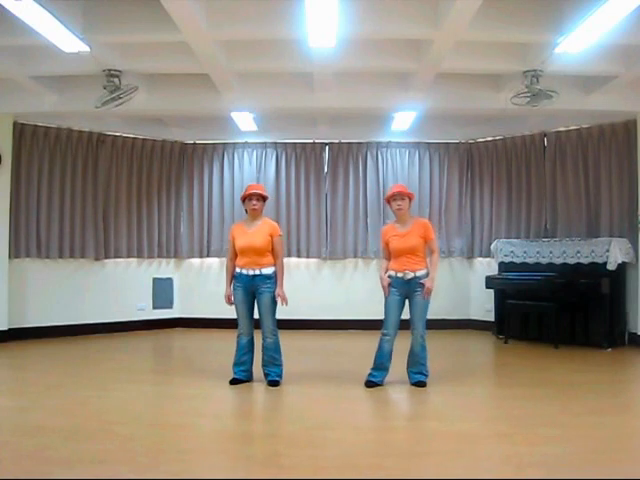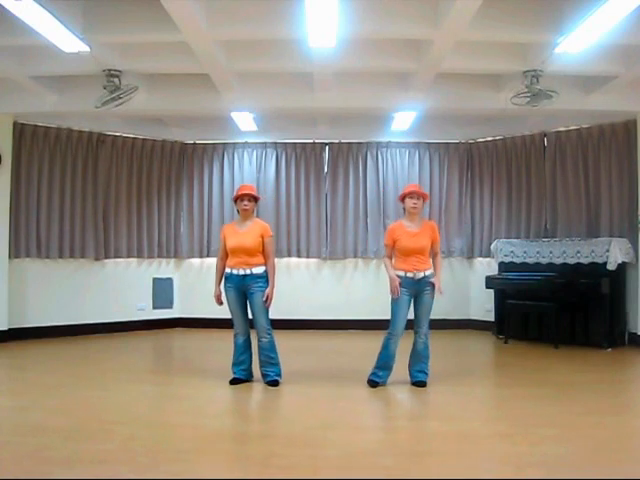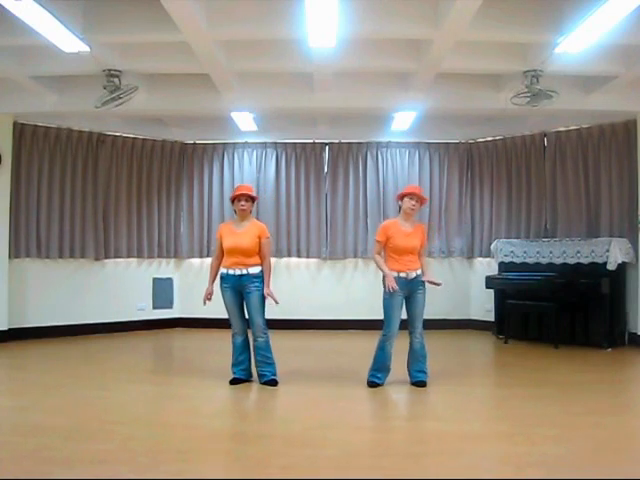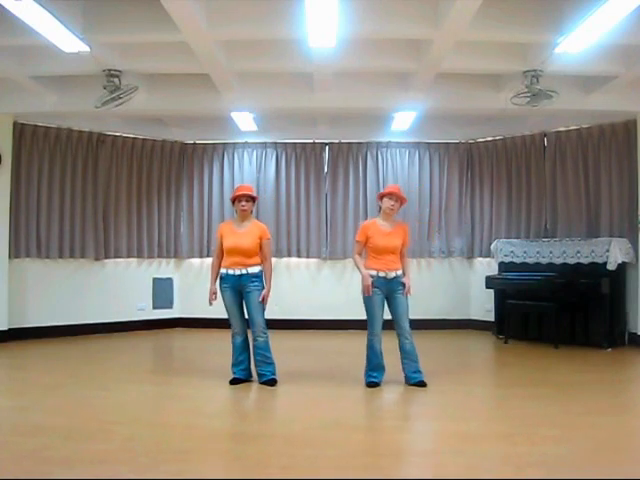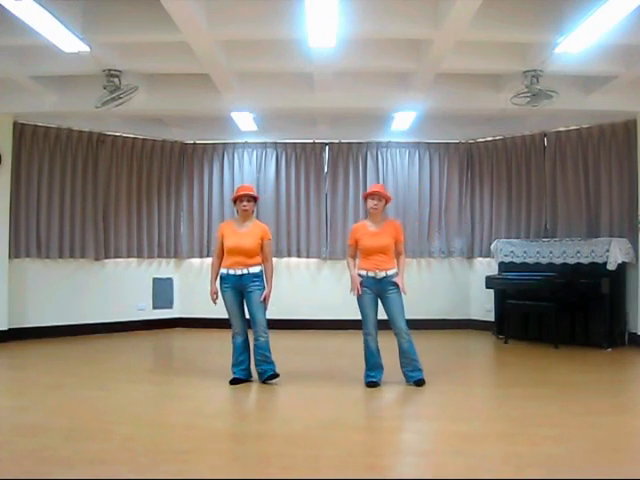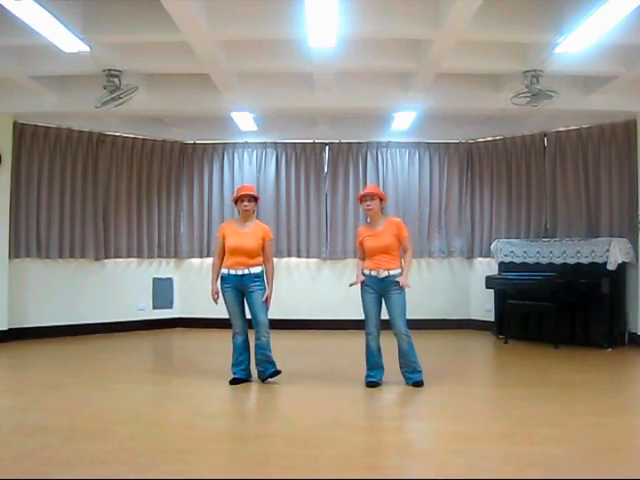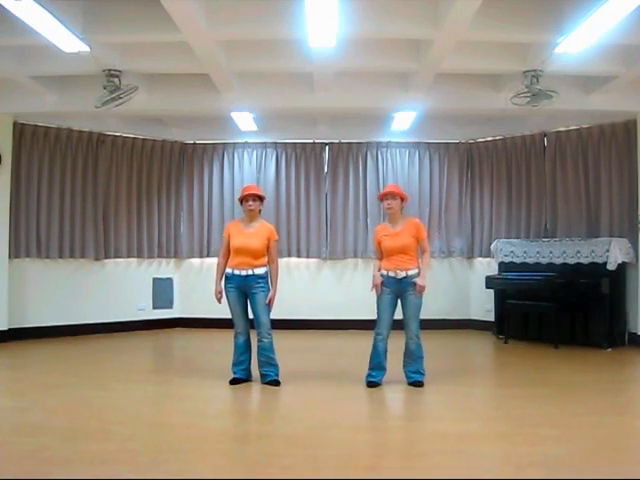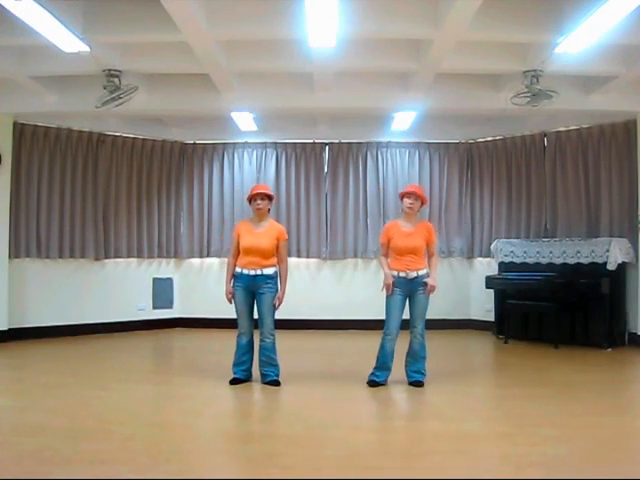
dt=0.4s
person 1, frame 1
left shoulder: (423, 225)
right shoulder: (387, 231)
left elbow: (434, 252)
left wrist: (431, 277)
right wrist: (383, 274)
left hip: (418, 281)
right hip: (395, 282)
left knee: (418, 331)
right knee: (388, 331)
left ankle: (418, 374)
right ankle: (377, 375)
person 1, frame 2
left shoulder: (431, 227)
right shoulder: (394, 228)
left elbow: (436, 255)
right elbow: (387, 257)
left wrist: (437, 277)
right wrist: (391, 275)
left hip: (425, 281)
right hip: (403, 282)
left knee: (422, 331)
right knee: (396, 330)
left ankle: (419, 374)
right ankle: (380, 374)
person 1, frame 3
left shoulder: (421, 229)
right shoulder: (387, 226)
right elbow: (376, 254)
left wrist: (425, 274)
right wrist: (387, 273)
left hip: (416, 282)
right hip: (395, 282)
left knee: (416, 331)
right knee: (390, 331)
left ankle: (418, 374)
right ankle: (377, 375)
person 1, frame 4
left shoulder: (402, 228)
right shoulder: (367, 226)
right elbow: (357, 254)
left wrist: (407, 277)
right wrist: (364, 273)
left hip: (396, 281)
right hip: (375, 281)
left knee: (404, 329)
right knee: (374, 331)
left ankle: (413, 374)
right ankle: (374, 375)
person 1, frame 5
left shoulder: (394, 226)
right shoulder: (357, 229)
left elbow: (400, 254)
right elbow: (350, 257)
left wrist: (400, 276)
right wrist: (353, 275)
left hip: (389, 281)
right hip: (366, 281)
left knee: (401, 328)
right knee: (369, 331)
left ankle: (414, 373)
right ankle: (373, 375)
person 1, frame 6
left shoulder: (396, 224)
right shoulder: (362, 231)
left elbow: (407, 251)
left wrist: (405, 275)
right wrist: (359, 274)
left hip: (393, 280)
right hip: (370, 281)
left knee: (400, 329)
right knee: (371, 331)
left ankle: (413, 374)
right ankle: (374, 374)
person 1, frame 7
left shoulder: (415, 224)
right shoulder: (380, 230)
left elbow: (425, 252)
left wrist: (422, 276)
right wrist: (375, 274)
left hip: (410, 280)
right hip: (387, 281)
left knee: (412, 330)
right knee: (381, 330)
left ankle: (415, 374)
right ankle: (375, 374)
person 1, frame 8
left shoulder: (426, 228)
right shoulder: (390, 227)
left elbow: (432, 255)
right elbow: (383, 255)
left wrist: (432, 276)
right wrist: (386, 273)
left hip: (420, 281)
right hip: (397, 281)
left knee: (418, 330)
right knee: (390, 330)
left ankle: (416, 374)
right ankle: (380, 374)
person 2, frame 1
left shoulder: (272, 227)
right shoulder: (236, 229)
left elbow: (278, 259)
right elbow: (231, 259)
left wrist: (279, 286)
right wrist: (228, 286)
left hip: (265, 279)
right hip: (241, 280)
left knee: (269, 329)
right knee: (244, 329)
left ankle: (273, 373)
right ankle: (242, 372)
person 2, frame 2
left shoulder: (263, 228)
right shoulder: (227, 229)
left elbow: (270, 259)
right elbow: (222, 259)
left wrist: (271, 286)
right wrist: (217, 285)
left hip: (256, 279)
right hip: (233, 280)
left knee: (263, 328)
right knee: (239, 329)
left ankle: (271, 373)
right ankle: (241, 372)
person 2, frame 3
left shoulder: (260, 228)
right shoulder: (223, 228)
left elbow: (266, 260)
right elbow: (217, 258)
left wrist: (267, 286)
right wrist: (210, 284)
left hip: (253, 279)
right hip: (229, 280)
left knee: (259, 328)
right knee: (237, 329)
left ankle: (267, 373)
right ankle: (241, 372)
person 2, frame 4
left shoulder: (261, 228)
right shoulder: (224, 228)
left elbow: (267, 260)
right elbow: (217, 258)
left wrist: (267, 286)
right wrist: (212, 284)
left hip: (252, 279)
right hip: (229, 280)
left knee: (259, 327)
right knee: (237, 329)
left ankle: (266, 373)
right ankle: (241, 372)
person 2, frame 5
left shoulder: (262, 229)
right shoulder: (224, 227)
left elbow: (267, 260)
right elbow: (217, 257)
left wrist: (269, 287)
right wrist: (213, 283)
left hip: (253, 279)
right hip: (229, 280)
left knee: (260, 327)
right knee: (237, 329)
left ankle: (266, 370)
right ankle: (241, 372)
person 2, frame 6
left shoulder: (263, 229)
right shoulder: (225, 228)
left elbow: (268, 261)
right elbow: (218, 257)
left wrist: (270, 287)
right wrist: (214, 283)
left hip: (254, 279)
right hip: (229, 280)
left knee: (262, 325)
right knee: (238, 329)
left ankle: (266, 369)
right ankle: (241, 372)
person 2, frame 7
left shoulder: (269, 230)
right shoulder: (231, 227)
left elbow: (273, 262)
right elbow: (223, 257)
left wrist: (274, 288)
right wrist: (218, 283)
left hip: (258, 279)
right hip: (234, 280)
left knee: (264, 328)
right knee: (240, 329)
left ankle: (269, 374)
right ankle: (241, 372)
person 2, frame 8
left shoulder: (278, 229)
right shoulder: (241, 227)
left elbow: (282, 262)
right elbow: (233, 257)
left wrist: (282, 289)
right wrist: (228, 283)
left hip: (267, 280)
right hip: (242, 279)
left knee: (267, 329)
right knee: (244, 329)
left ankle: (270, 374)
right ankle: (241, 372)
